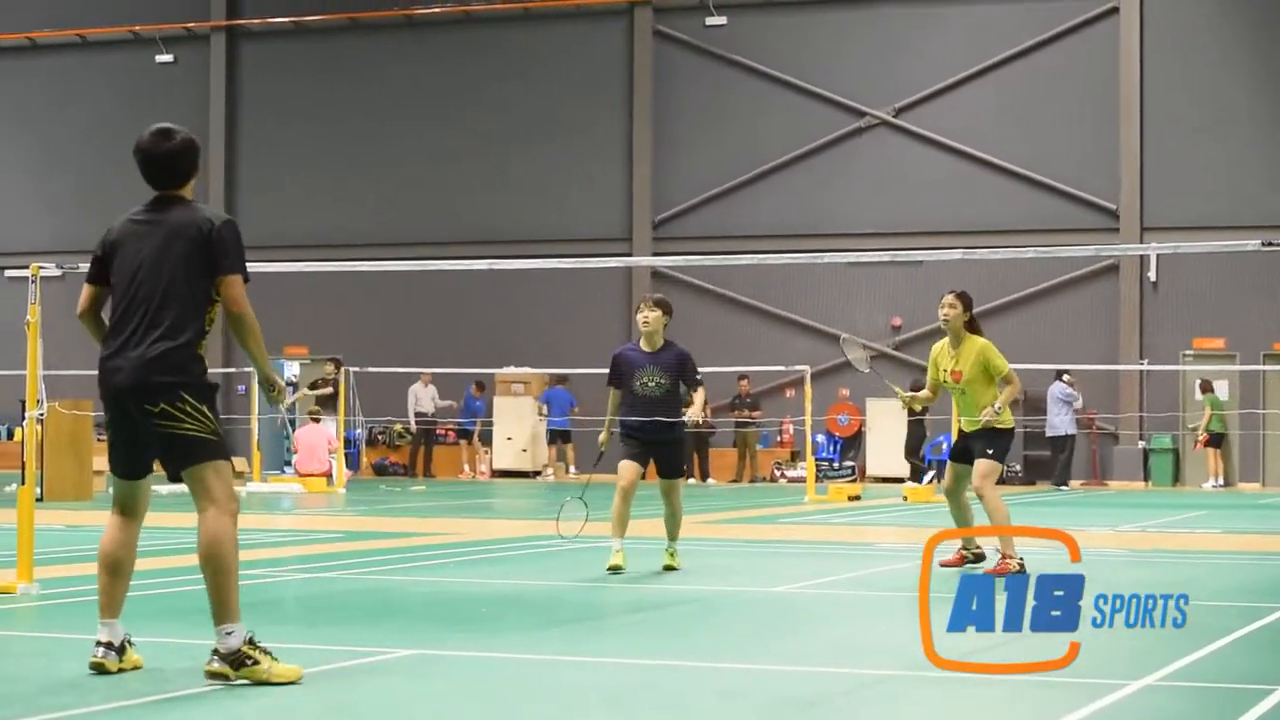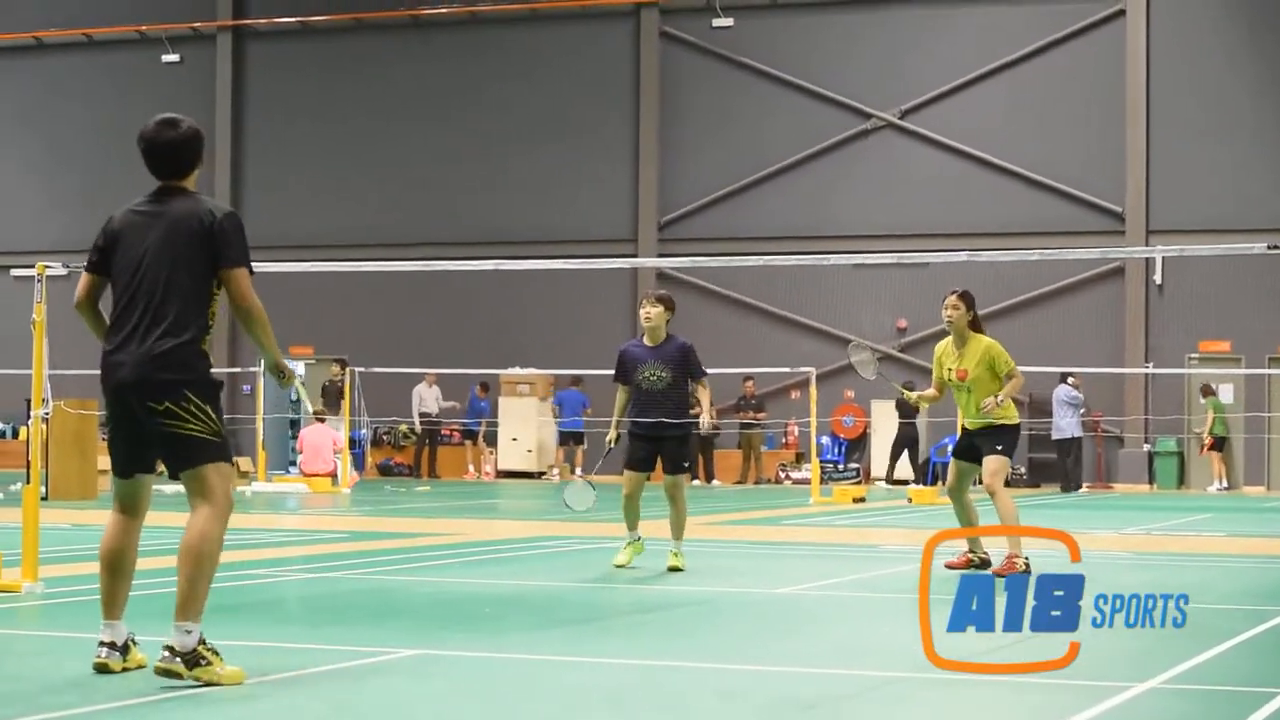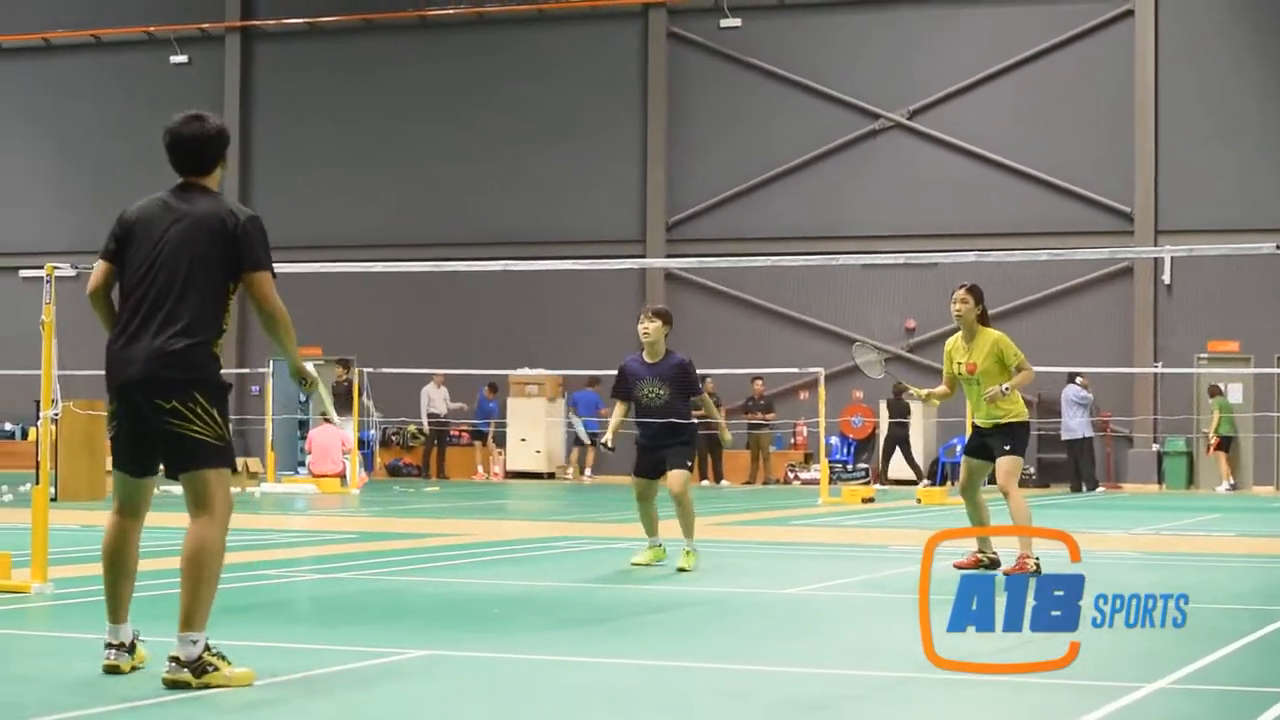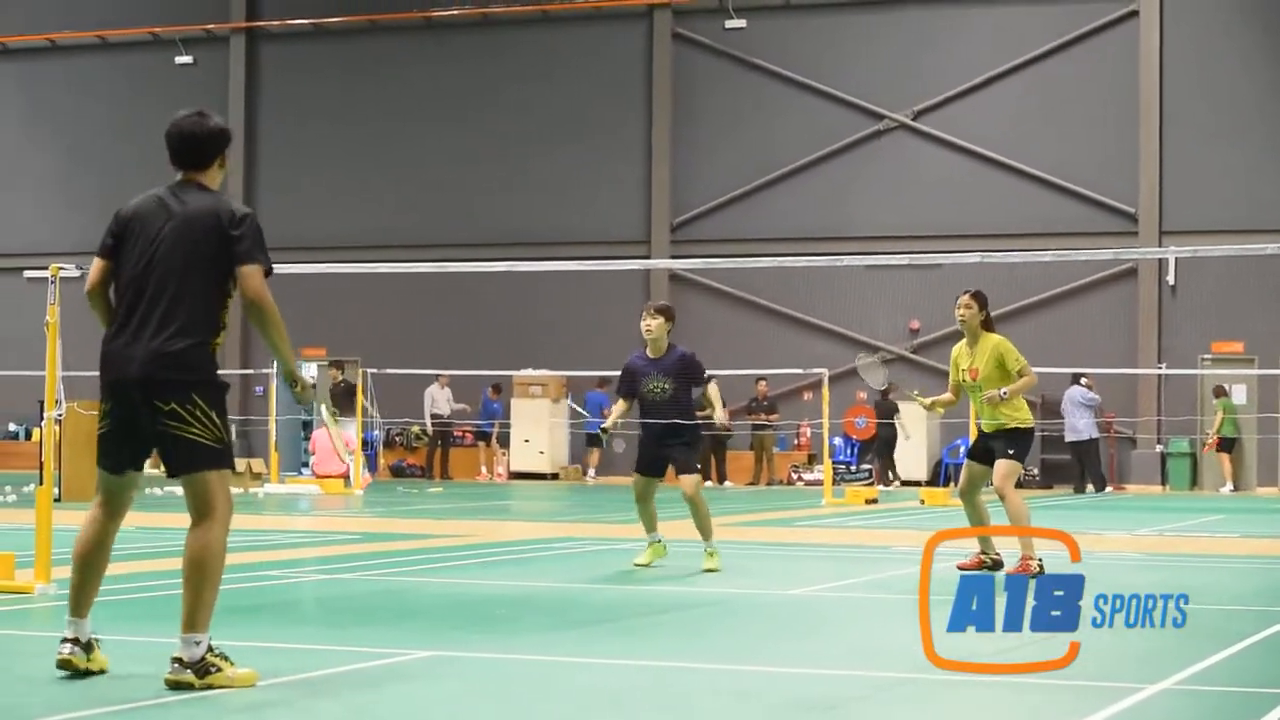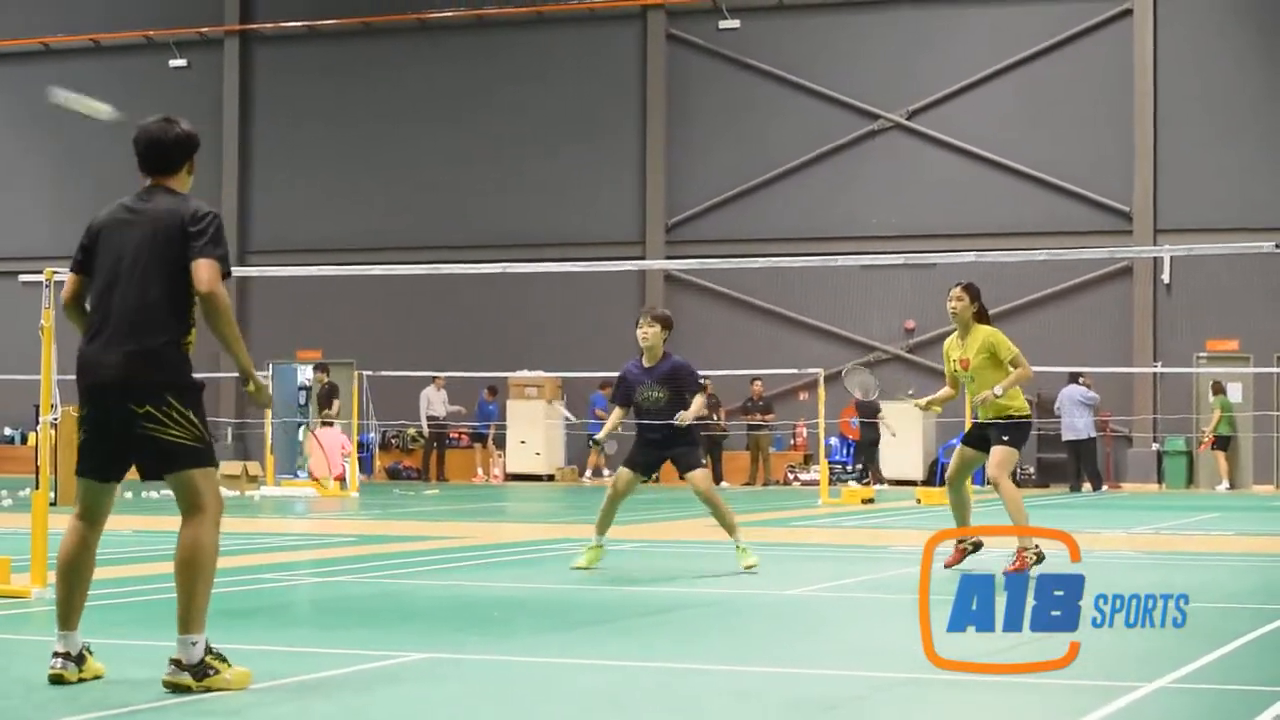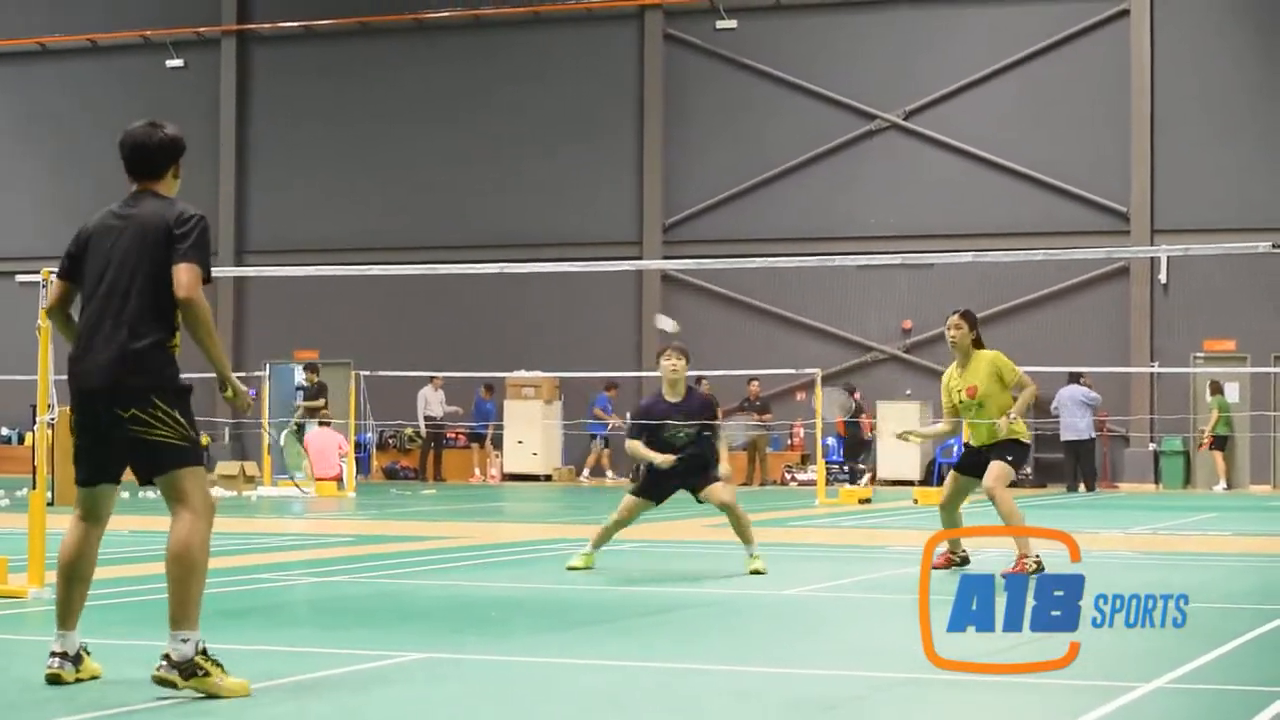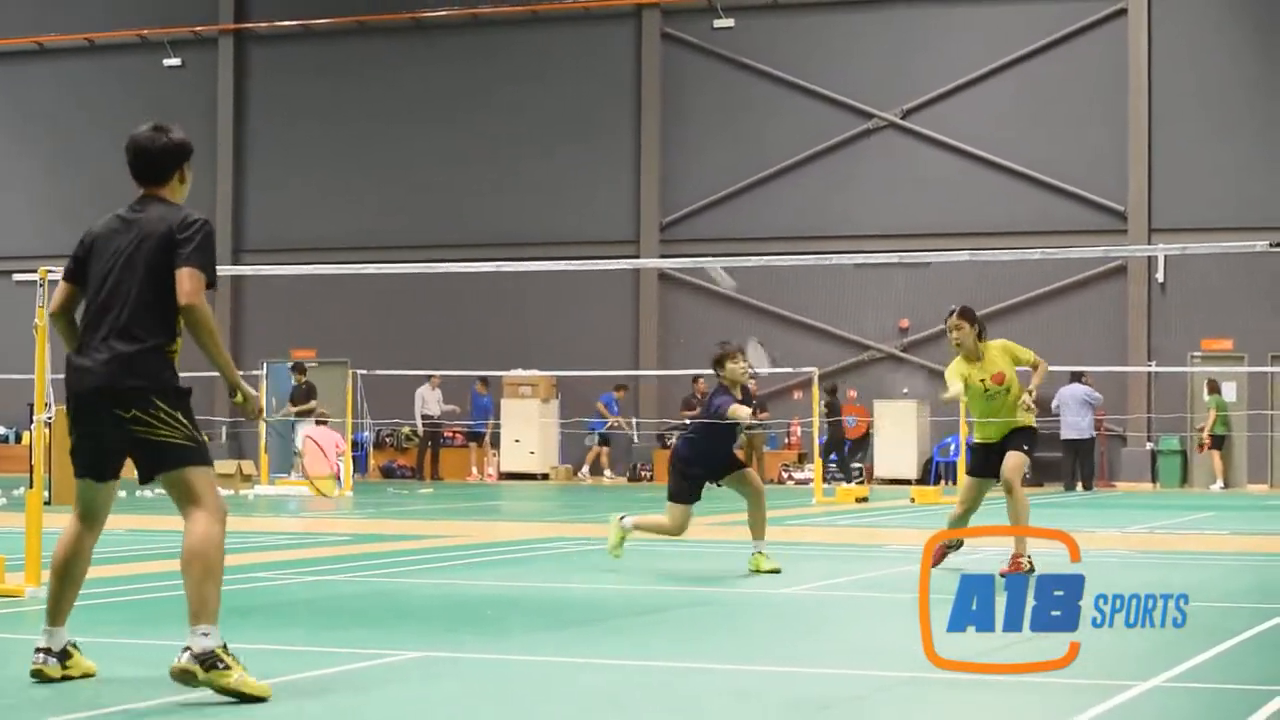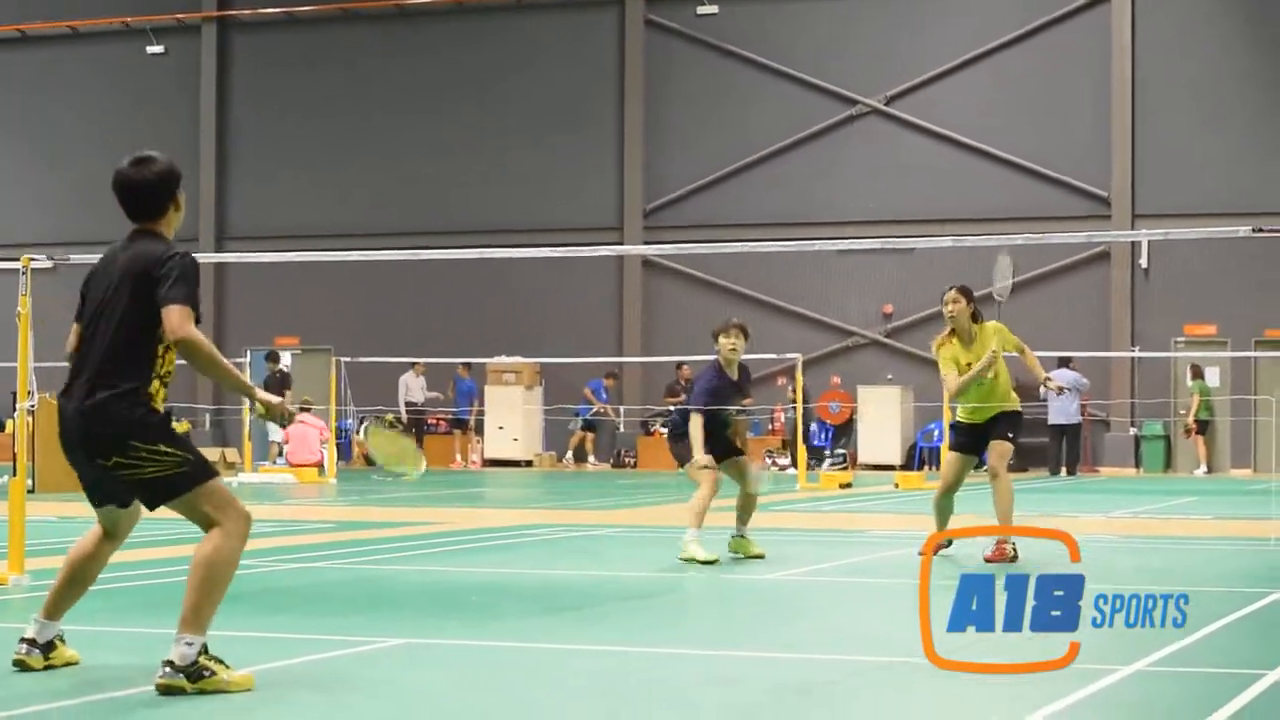
dt=0.2s
person 1, frame 1
left shoulder: (118, 230)
right shoulder: (213, 226)
left elbow: (86, 310)
right elbow: (235, 306)
right wrist: (266, 369)
left hip: (117, 381)
right hip: (173, 379)
left knee: (127, 507)
right knee: (218, 501)
left ankle: (109, 642)
right ankle: (232, 645)
person 1, frame 2
left shoulder: (119, 221)
right shoulder: (216, 218)
left elbow: (83, 299)
right elbow: (242, 297)
right wrist: (275, 357)
left hip: (120, 376)
right hip: (178, 375)
left knee: (127, 506)
right knee: (212, 500)
left ankle: (112, 641)
right ankle: (183, 646)
person 1, frame 3
left shoulder: (135, 213)
right shoulder: (238, 221)
left elbow: (96, 290)
right elbow: (267, 302)
right wrist: (298, 363)
left hip: (126, 374)
right hip: (187, 376)
left knee: (128, 506)
right knee: (211, 507)
left ankle: (118, 640)
right ankle: (189, 654)
person 1, frame 4
left shoulder: (133, 210)
right shoulder: (234, 218)
left elbow: (94, 288)
right elbow: (256, 295)
right wrist: (289, 365)
left hip: (120, 374)
right hip: (183, 377)
left knee: (109, 504)
right knee: (212, 509)
left ankle: (76, 638)
right ankle: (192, 656)
person 1, frame 5
left shoulder: (106, 219)
right shoulder: (197, 216)
left elbow: (70, 300)
right elbow: (208, 290)
right wrist: (247, 369)
left hip: (97, 377)
right hip: (158, 377)
left knee: (88, 513)
right knee: (203, 507)
left ankle: (67, 651)
right ankle: (191, 656)
person 1, frame 6
left shoulder: (95, 225)
right shoulder: (184, 219)
left elbow: (55, 305)
right elbow: (187, 294)
right wrist: (227, 374)
left hip: (89, 383)
right hip: (146, 381)
left knee: (90, 515)
right knee: (193, 506)
left ankle: (65, 650)
right ankle: (182, 653)
person 1, frame 7
left shoulder: (101, 229)
right shoulder: (189, 225)
left elbow: (58, 311)
right elbow: (190, 301)
right wrist: (234, 380)
left hip: (86, 386)
right hip: (143, 384)
left knee: (88, 515)
right knee: (205, 507)
left ankle: (53, 647)
right ankle: (203, 648)
person 1, frame 8
left shoulder: (105, 263)
right shoulder: (172, 261)
left elbow: (75, 347)
right elbow: (181, 335)
right wrist: (252, 391)
left hip: (77, 422)
right hip: (125, 423)
left knee: (114, 527)
right knee: (229, 520)
left ankle: (38, 638)
right ankle: (185, 658)
person 2, frame 1
left shoulder: (982, 347)
right shoulder: (937, 351)
left elbow: (1014, 383)
right elbow: (931, 393)
left wrist: (998, 407)
right wrist: (914, 397)
left hip: (995, 428)
right hip: (968, 428)
left knee: (983, 486)
right knee: (951, 489)
left ankle: (1010, 558)
right ankle: (971, 549)
person 2, frame 2
left shoulder: (987, 346)
right shoulder: (942, 349)
left elbow: (1017, 378)
right elbow: (937, 391)
left wrist: (999, 398)
right wrist: (920, 396)
left hip: (1001, 425)
right hip: (971, 427)
left knee: (993, 484)
right knee: (954, 488)
left ankle: (1017, 558)
right ankle: (977, 552)
person 2, frame 3
left shoulder: (996, 339)
right shoulder: (951, 345)
left elbow: (1028, 372)
right elbow: (948, 387)
left wrist: (1004, 388)
right wrist: (929, 393)
left hip: (1011, 422)
right hip: (982, 425)
left knee: (1006, 484)
right knee: (966, 487)
left ankle: (1028, 559)
right ankle: (986, 553)
person 2, frame 4
left shoulder: (998, 344)
right shoulder: (957, 352)
left elbow: (1030, 378)
right elbow: (954, 394)
left wrist: (1003, 393)
right wrist: (934, 402)
left hip: (1015, 427)
right hip: (989, 429)
left knee: (1002, 487)
right knee: (966, 490)
left ankle: (1031, 560)
right ankle: (988, 554)
person 2, frame 5
left shoulder: (989, 336)
right shoulder: (949, 345)
left elbow: (1025, 369)
right elbow: (952, 388)
left wrist: (997, 390)
right wrist: (930, 400)
left hip: (1011, 416)
right hip: (984, 420)
left knee: (997, 475)
right knee: (953, 477)
left ankle: (1028, 550)
right ankle: (966, 540)
person 2, frame 6
left shoulder: (993, 360)
right shoulder: (949, 378)
left elbow: (1030, 388)
right elbow: (949, 425)
left wrist: (1012, 415)
right wrist: (917, 432)
left hip: (1011, 441)
right hip: (977, 444)
left knee: (993, 488)
right knee: (947, 502)
left ankle: (1028, 558)
right ankle: (955, 552)
person 2, frame 7
left shoulder: (1002, 347)
right shoulder: (955, 368)
left elbow: (1040, 364)
right elbow: (956, 393)
left wrist: (1030, 392)
right wrist: (952, 395)
left hip: (1020, 428)
right hip: (984, 440)
left knee: (1010, 479)
right knee: (965, 508)
left ankle: (1021, 557)
right ankle: (949, 540)
person 2, frame 8
left shoulder: (994, 330)
right shoulder: (946, 350)
left elbow: (1023, 350)
right elbow: (953, 392)
left wrist: (1044, 378)
right wrist: (980, 368)
left hip: (1005, 412)
right hip: (968, 421)
left knee: (996, 468)
right knee: (946, 486)
left ankle: (1005, 544)
right ankle: (940, 535)
person 3, frame 1
left shoulder: (679, 355)
right shoulder: (623, 355)
left elbow: (698, 389)
right elbow: (616, 393)
left wrist: (696, 409)
right wrist: (606, 429)
left hip: (669, 435)
right hip: (633, 434)
left knee: (671, 495)
right knee: (624, 485)
left ankle: (671, 549)
right ankle: (617, 550)
person 3, frame 2
left shoulder: (682, 348)
right shoulder: (628, 352)
left elbow: (702, 384)
right elbow: (624, 389)
left wrist: (705, 412)
right wrist: (614, 426)
left hip: (675, 431)
right hip: (640, 432)
left knee: (675, 492)
right knee: (630, 492)
left ankle: (676, 550)
right ankle: (634, 541)
person 3, frame 3
left shoulder: (680, 364)
right shoulder: (629, 367)
left elbow: (701, 397)
right elbow: (622, 404)
left wrist: (722, 427)
right wrist: (609, 433)
left hip: (680, 440)
right hip: (648, 442)
left knee: (678, 490)
right knee: (643, 496)
left ankle: (689, 549)
right ankle: (655, 547)
person 3, frame 4
left shoulder: (683, 357)
right shoulder: (633, 364)
left elbow: (709, 383)
right elbow: (625, 400)
left wrist: (718, 409)
right wrist: (610, 422)
left hip: (684, 436)
right hip: (651, 438)
left knee: (690, 492)
right knee: (642, 495)
left ankle: (710, 549)
right ankle: (655, 544)
person 3, frame 5
left shoulder: (677, 366)
right shoulder: (629, 372)
left elbow: (700, 396)
right elbow: (621, 407)
left wrist: (692, 411)
right wrist: (604, 432)
left hip: (679, 440)
right hip: (647, 443)
left knee: (706, 490)
right knee: (615, 492)
left ankle: (741, 546)
right ankle: (596, 546)
person 3, frame 6
left shoulder: (702, 400)
right shoulder: (648, 406)
left elbow: (717, 434)
right elbow: (631, 443)
left wrist: (723, 463)
right wrist: (654, 457)
left hip: (698, 467)
right hip: (661, 470)
left knee: (728, 502)
right knee: (622, 516)
left ankle: (753, 555)
right ankle: (589, 551)
person 3, frame 7
left shoulder: (745, 393)
right shoulder: (721, 397)
right elbow: (733, 410)
right wrist: (749, 415)
left hip: (717, 455)
right hip: (688, 460)
left knee: (756, 490)
right knee: (675, 527)
left ankle: (759, 554)
right ankle: (625, 523)
person 3, frame 8
left shoulder: (743, 372)
right shoulder: (709, 379)
right elbow: (696, 417)
left wrist: (736, 435)
right wrist: (698, 453)
left hip: (717, 436)
right hip: (687, 438)
left knee: (751, 481)
right knee: (710, 482)
left ankle: (739, 538)
right ankle: (690, 544)
